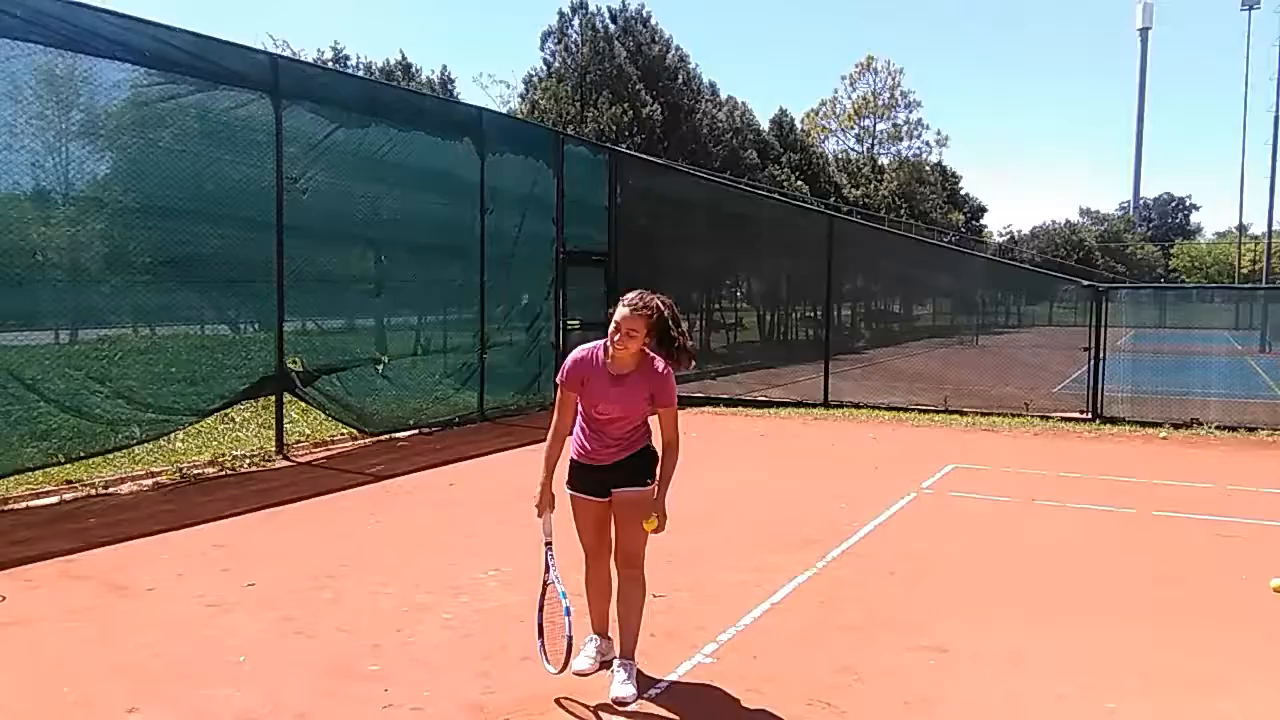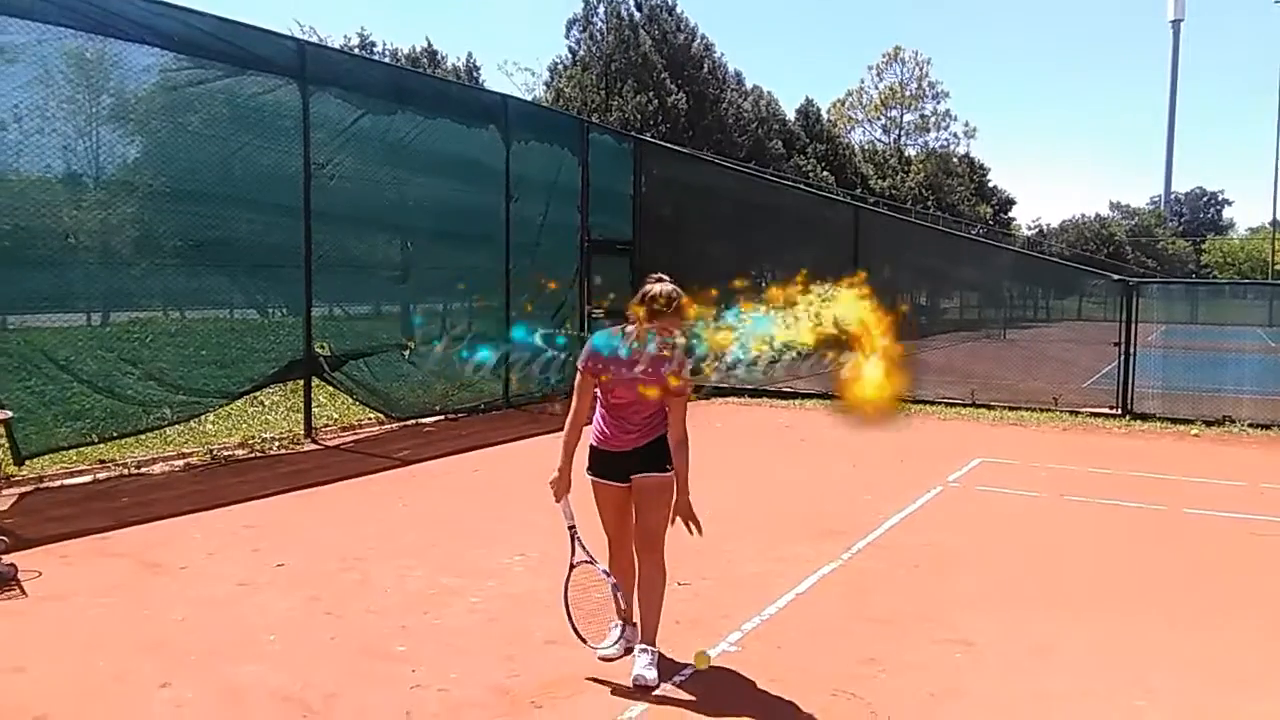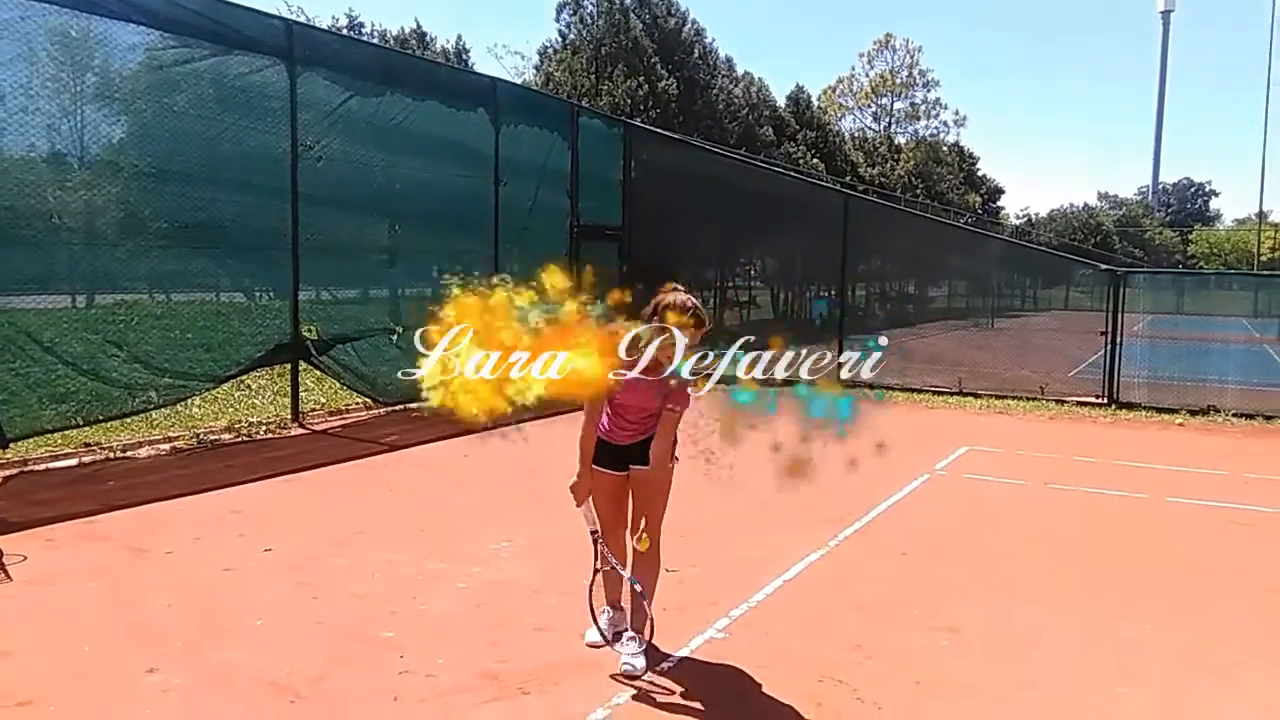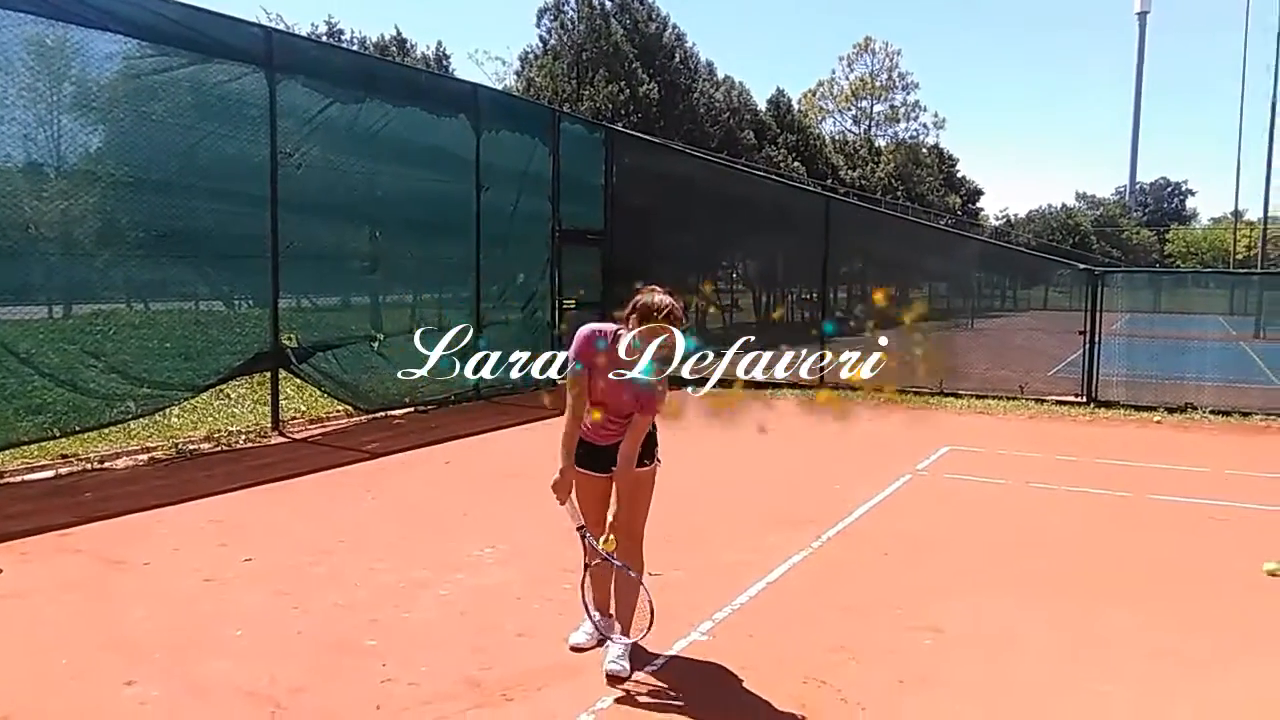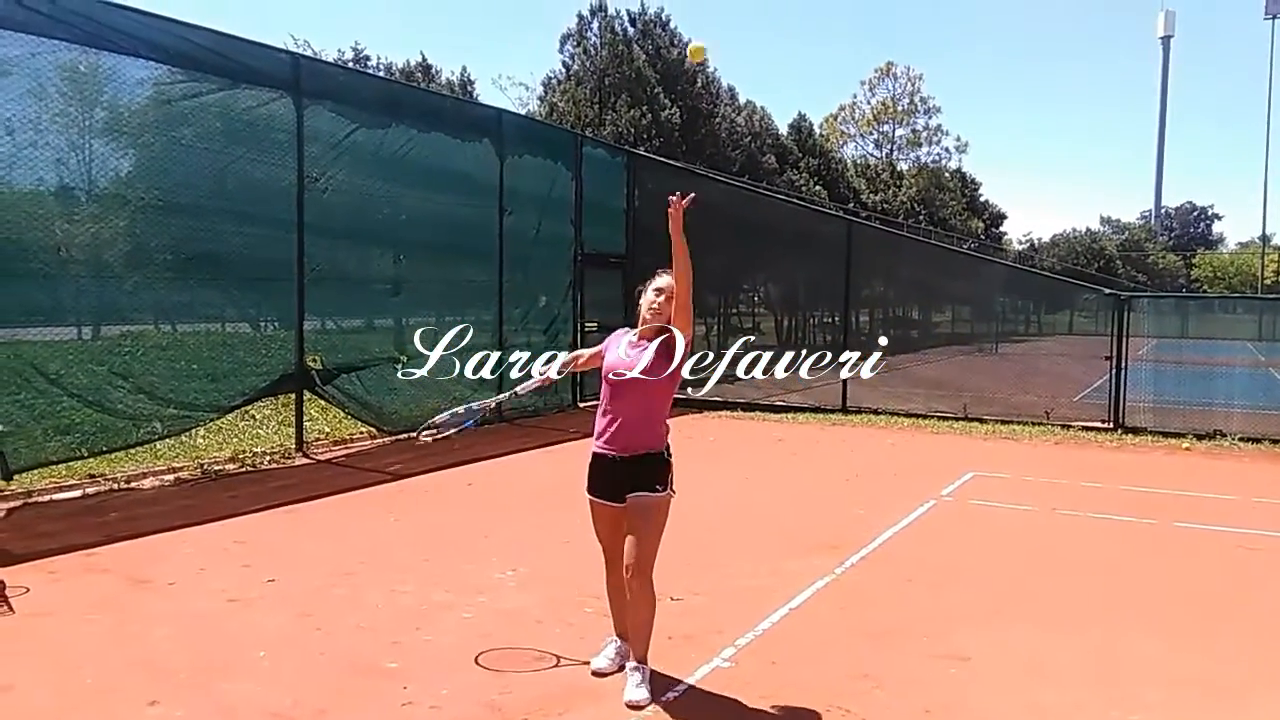
dt=0.7s
person 1, frame 1
left shoulder: (658, 375)
right shoulder: (580, 361)
left elbow: (670, 441)
right elbow: (560, 426)
left wrist: (660, 496)
right wrist: (546, 483)
left hip: (633, 466)
right hip: (585, 468)
left knee: (629, 564)
right knee: (595, 559)
left ankle: (625, 662)
right ankle: (598, 639)
person 1, frame 2
left shoulder: (674, 362)
right shoulder: (601, 346)
left elbow: (677, 433)
right elbow: (579, 410)
left wrist: (683, 496)
right wrist: (564, 467)
left hip: (652, 453)
right hip: (605, 453)
left knee: (649, 549)
right knee: (619, 544)
left ankle: (646, 648)
right ankle: (624, 626)
person 1, frame 3
left shoulder: (678, 375)
left elbow: (661, 447)
right elbow: (592, 413)
left wrist: (649, 513)
right wrist: (583, 472)
left hip: (649, 447)
right hip: (606, 444)
left knee: (646, 538)
right knee: (611, 535)
left ankle: (634, 635)
right ankle: (613, 611)
person 1, frame 4
left shoulder: (654, 377)
right shoulder: (590, 338)
left elbow: (630, 447)
right elbow: (575, 407)
left wrist: (620, 510)
right wrist: (566, 467)
left hip: (634, 448)
right hip: (589, 444)
left knee: (627, 538)
right knee: (595, 533)
left ankle: (621, 637)
right ankle: (599, 615)
person 1, frame 5
left shoulder: (673, 344)
right shoulder: (617, 341)
left elbow: (684, 291)
right elbow: (588, 358)
left wrist: (677, 236)
right wrist: (557, 363)
left hip: (648, 468)
right hip: (603, 464)
left knee: (637, 571)
right knee: (613, 565)
left ankle: (639, 664)
right ankle: (621, 642)
